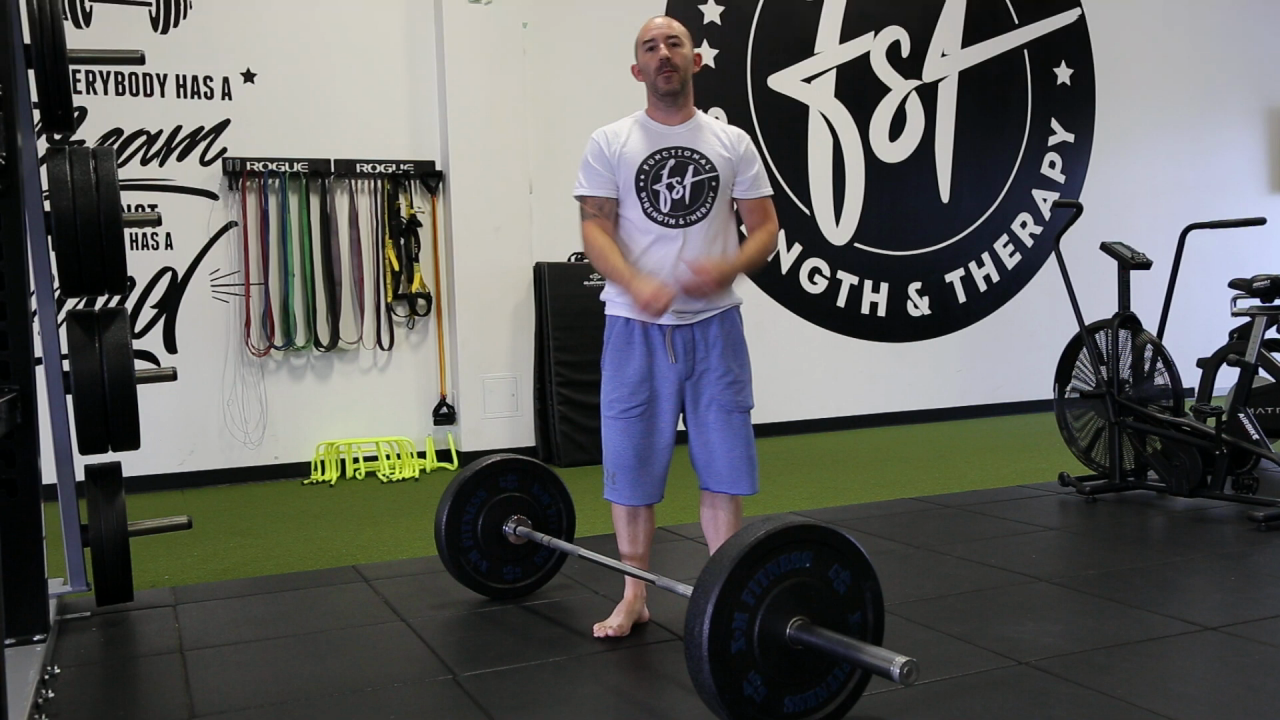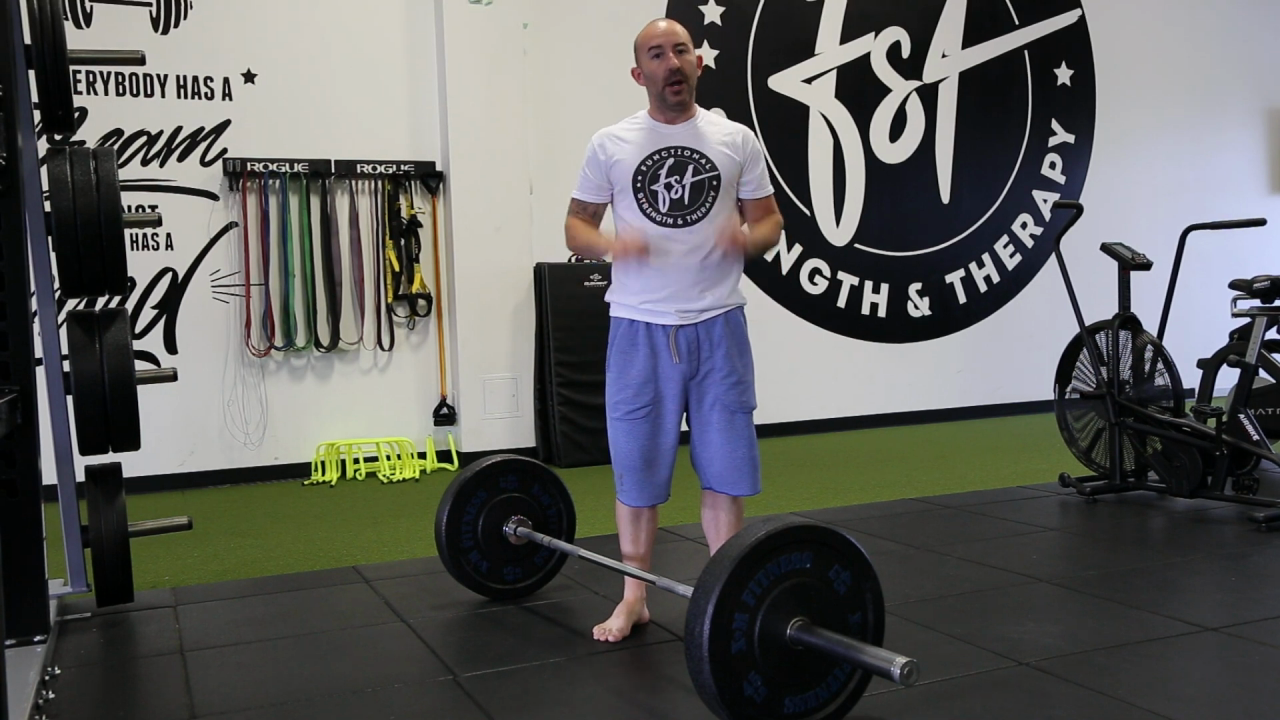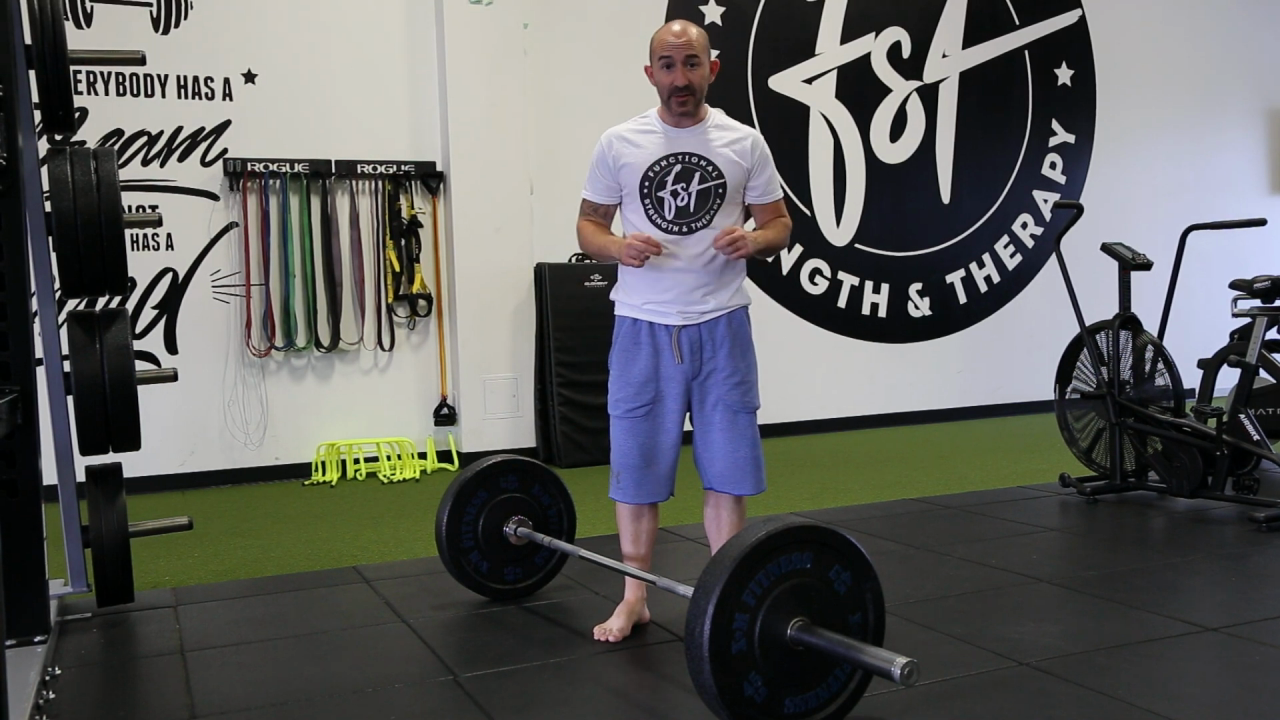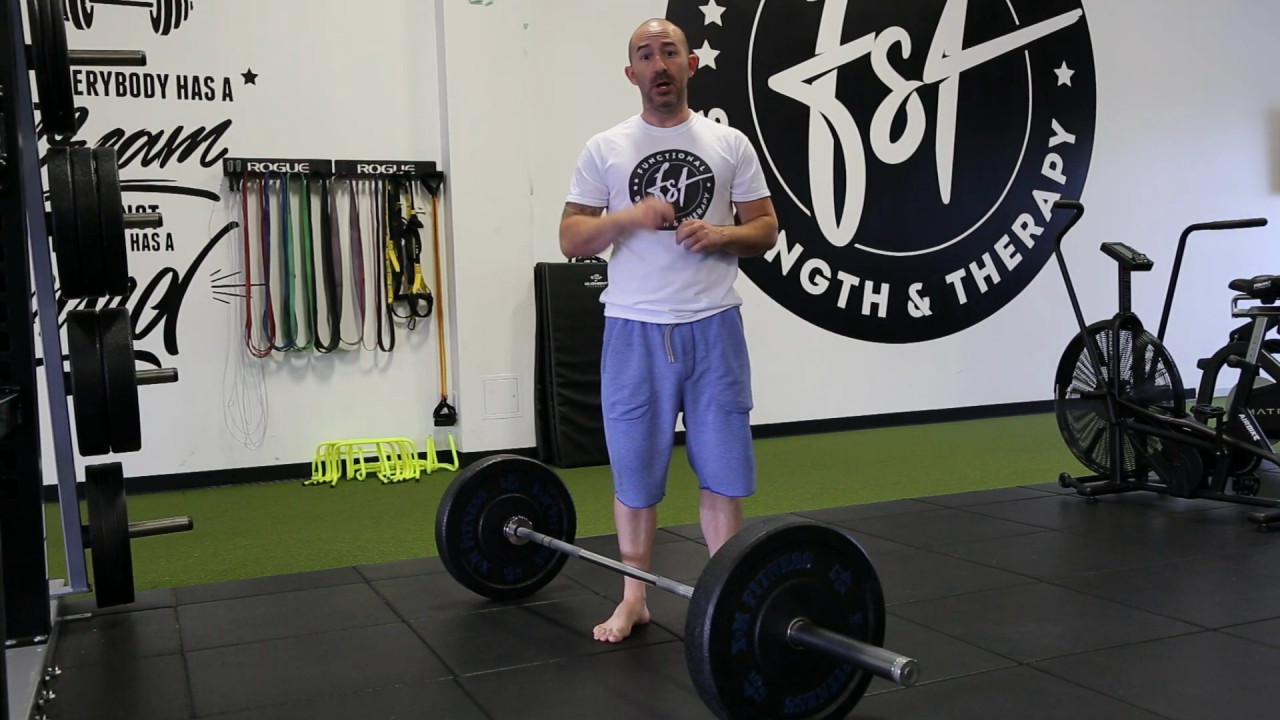
dt=1s
person 1, frame 1
left shoulder: (732, 143)
right shoulder: (610, 143)
left elbow: (764, 229)
right elbow: (596, 231)
left wrist: (728, 267)
right wrist: (636, 285)
left hip: (715, 327)
right hip: (637, 329)
left knee: (723, 467)
right knee: (631, 464)
right ankle: (633, 597)
person 1, frame 2
left shoulder: (736, 139)
right shoulder: (611, 143)
left elbow: (773, 222)
right elbow: (575, 225)
left wrist: (753, 235)
right wrist: (606, 241)
left hip: (718, 325)
right hip: (640, 329)
left knee: (724, 466)
right knee: (636, 465)
right ankle: (634, 597)
person 1, frame 3
left shoulder: (744, 143)
right shoulder: (619, 143)
left elbow: (778, 222)
right elbow: (588, 223)
left wrist: (753, 240)
right wrist: (617, 247)
left hip: (720, 326)
right hip: (642, 327)
left knee: (727, 466)
right knee: (636, 464)
right ankle: (634, 598)
person 1, frame 4
left shoulder: (730, 143)
right shoulder: (606, 148)
left elbow: (765, 228)
right elbow: (571, 240)
left wrist: (721, 232)
right wrist: (627, 217)
left hip: (712, 326)
right hip: (635, 329)
left knee: (722, 465)
right knee: (634, 465)
right ankle: (634, 598)
